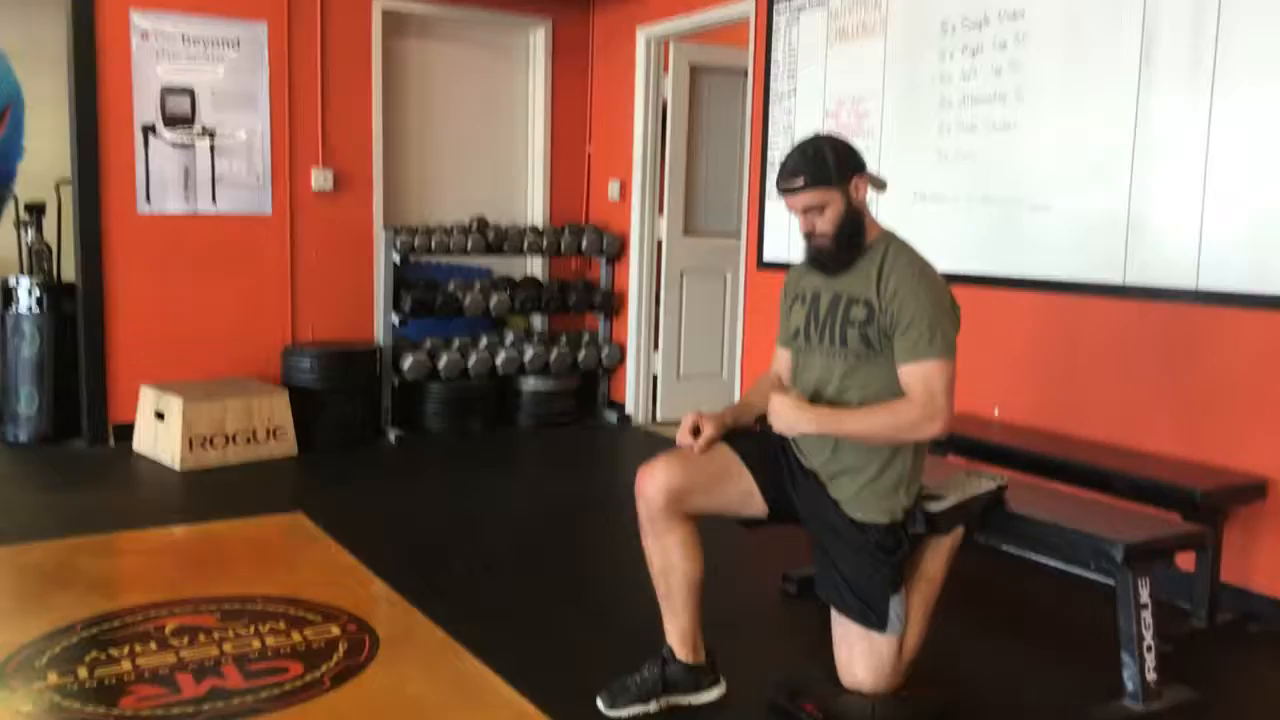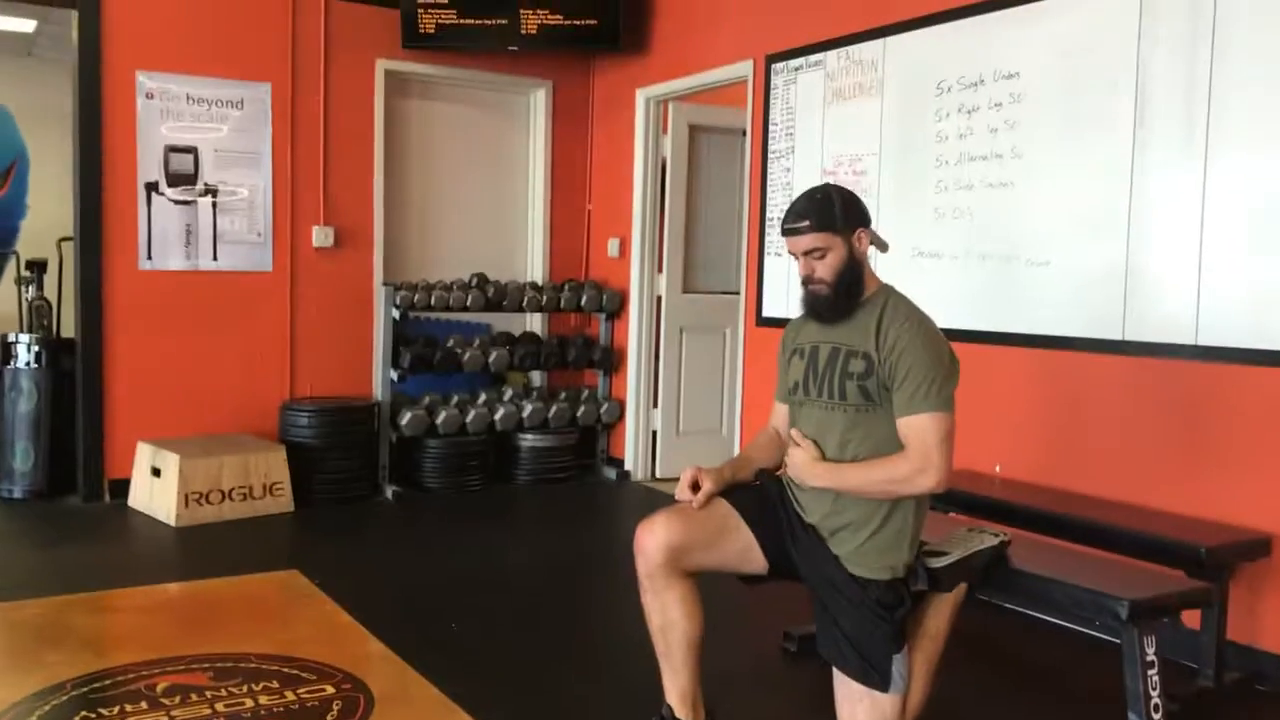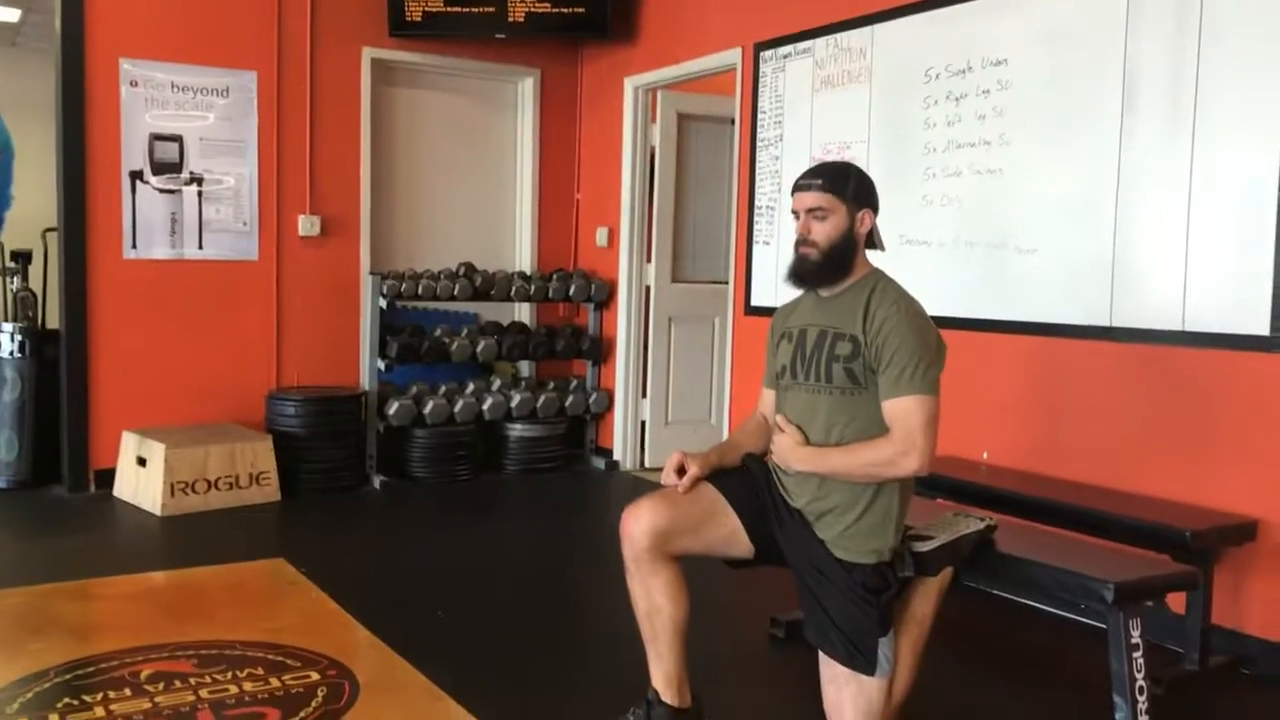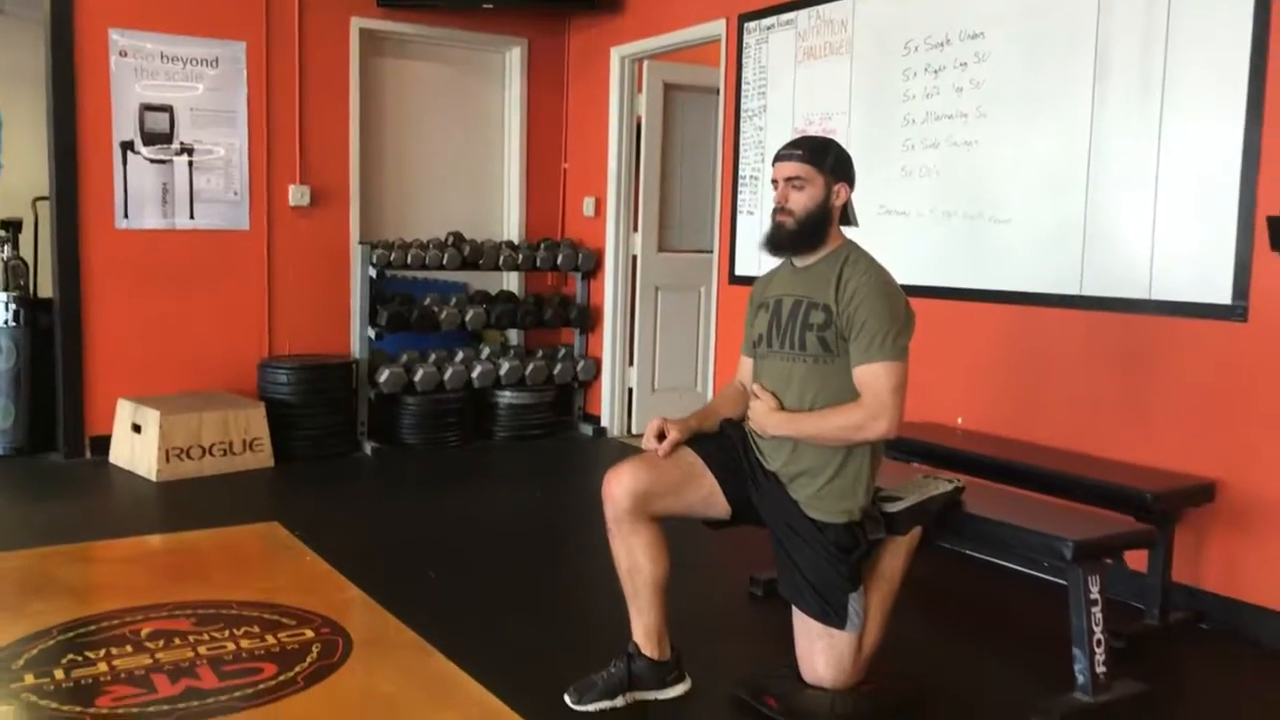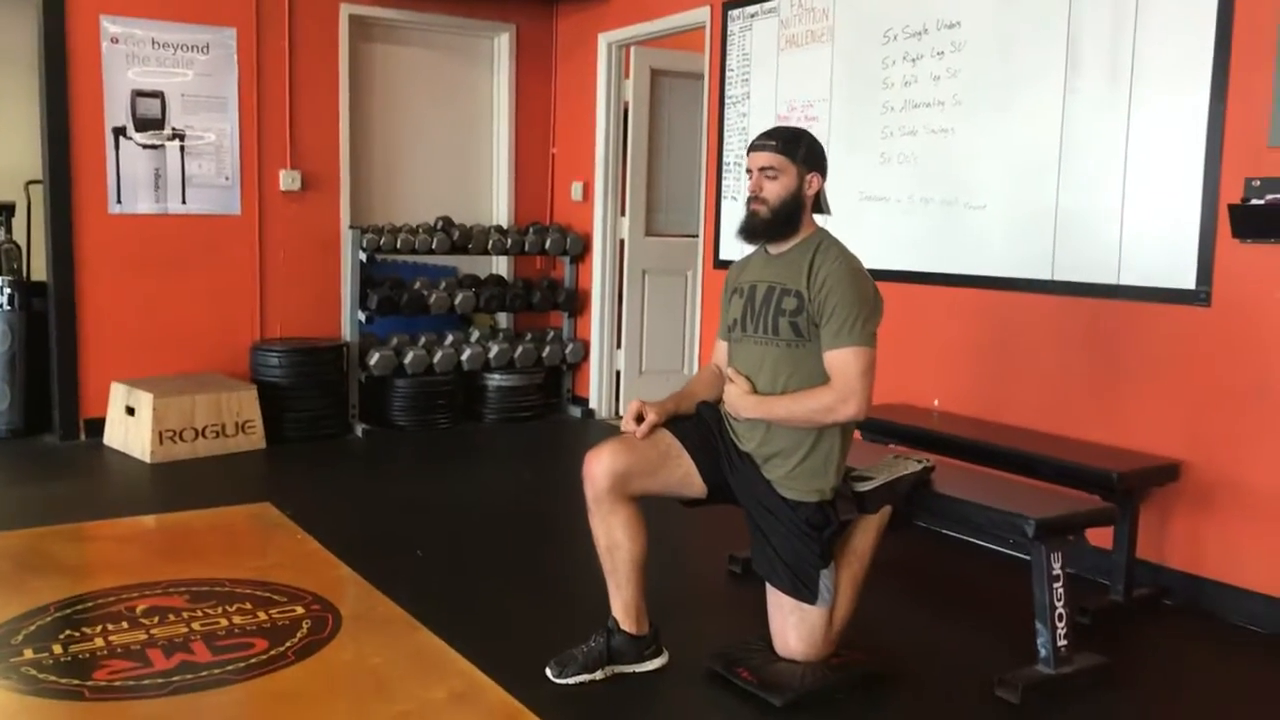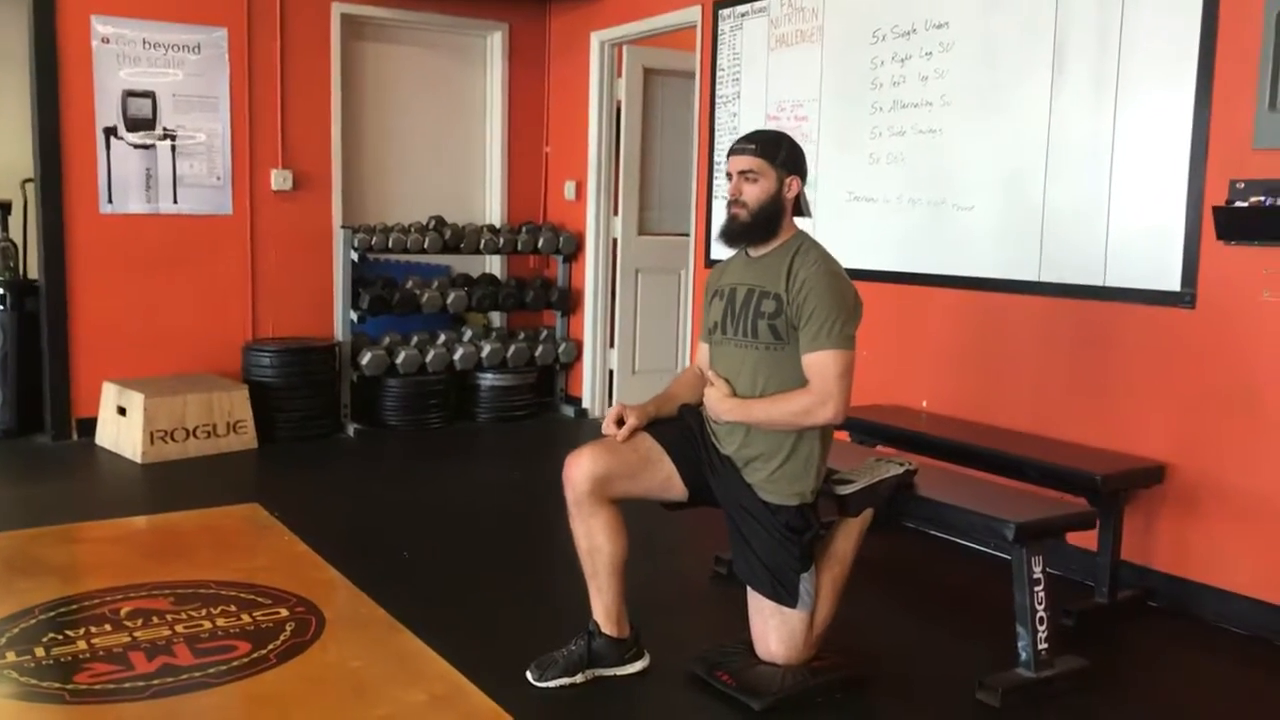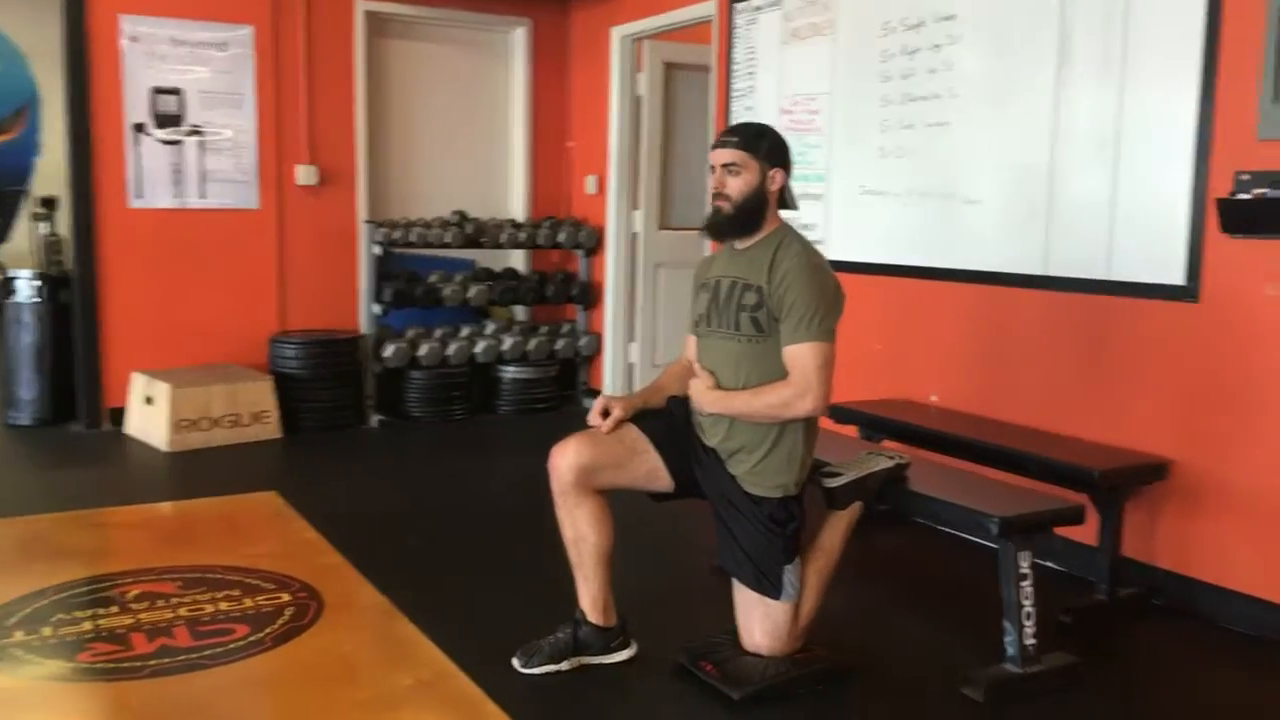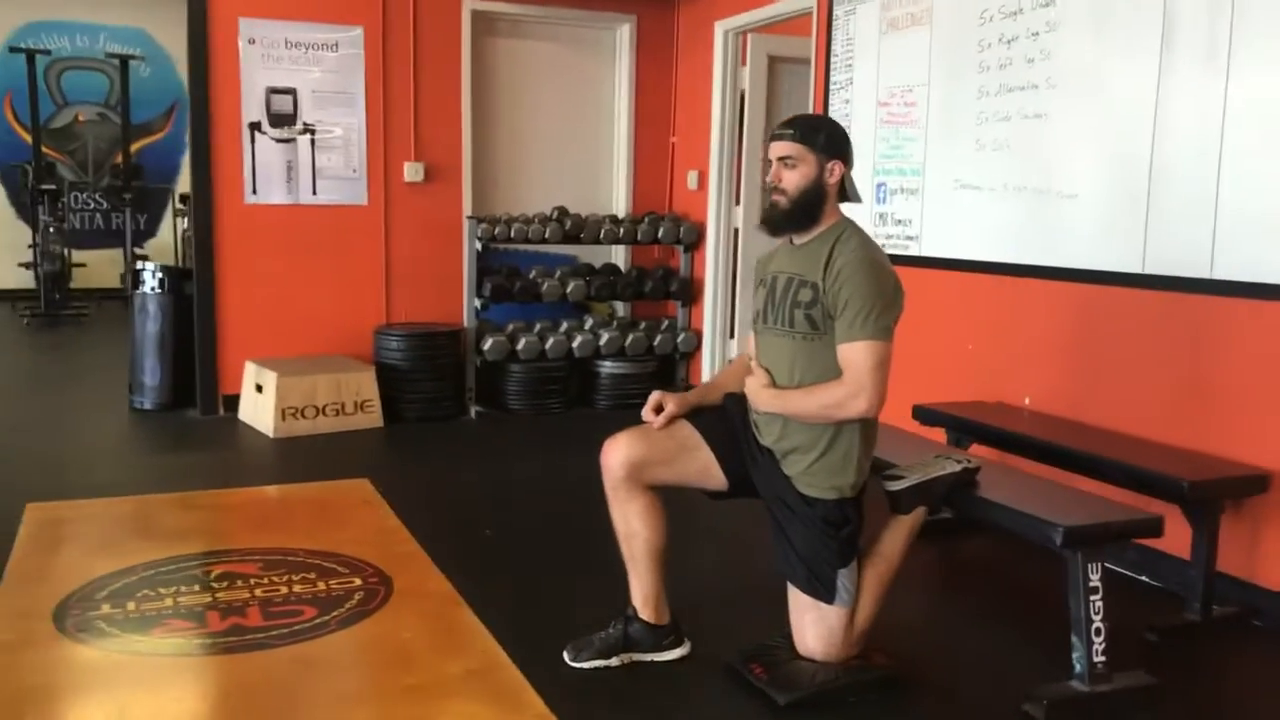
dt=0.5s
person 1, frame 1
left shoulder: (908, 282)
right shoulder: (802, 277)
left elbow: (928, 416)
left wrist: (811, 419)
right wrist: (727, 417)
left hip: (863, 488)
right hip: (794, 457)
right knee: (658, 485)
left ankle: (932, 541)
right ankle: (687, 665)
person 1, frame 2
left shoulder: (907, 334)
right shoulder: (800, 332)
left elbow: (927, 470)
left wrist: (817, 471)
right wrist: (726, 473)
left hip: (862, 548)
right hip: (791, 509)
right knee: (656, 542)
left ankle: (937, 594)
person 1, frame 3
left shoulder: (894, 317)
right shoulder: (789, 317)
left elbow: (911, 453)
left wrist: (802, 456)
right wrist: (711, 457)
left hip: (847, 529)
right hip: (776, 492)
right knee: (643, 526)
left ankle: (925, 579)
person 1, frame 4
left shoulder: (866, 286)
right shoulder: (768, 286)
left elbow: (880, 417)
left wrist: (777, 421)
right wrist: (689, 423)
left hip: (820, 489)
right hip: (752, 456)
left knee: (828, 677)
right knee: (624, 488)
left ankle: (895, 531)
right ankle: (654, 662)
person 1, frame 5
left shoulder: (836, 272)
right shoulder: (743, 271)
left elbow: (849, 401)
left wrist: (749, 404)
right wrist: (666, 405)
left hip: (792, 468)
right hip: (728, 437)
left knee: (801, 652)
right knee: (603, 468)
left ankle: (867, 513)
right ankle: (632, 638)
person 1, frame 6
left shoulder: (815, 276)
right shoulder: (726, 273)
left elbow: (827, 404)
left wrist: (729, 406)
right wrist: (649, 408)
left hip: (772, 471)
right hip: (708, 438)
left knee: (783, 655)
right knee: (583, 472)
left ankle: (850, 516)
right ankle: (613, 640)
person 1, frame 7
left shoulder: (797, 268)
right shoulder: (713, 265)
left elbow: (808, 396)
left wrist: (714, 399)
right wrist: (637, 400)
left hip: (759, 463)
right hip: (697, 432)
left knee: (769, 647)
right knee: (570, 462)
left ankle: (842, 506)
right ankle: (601, 629)
person 1, frame 8
left shoulder: (855, 263)
right shoulder: (775, 258)
left elbow: (862, 396)
left wrist: (767, 396)
right wrist: (691, 398)
left hip: (815, 464)
right hip: (756, 430)
left knee: (823, 650)
right knee: (621, 457)
left ankle: (908, 507)
right ankle: (653, 626)
